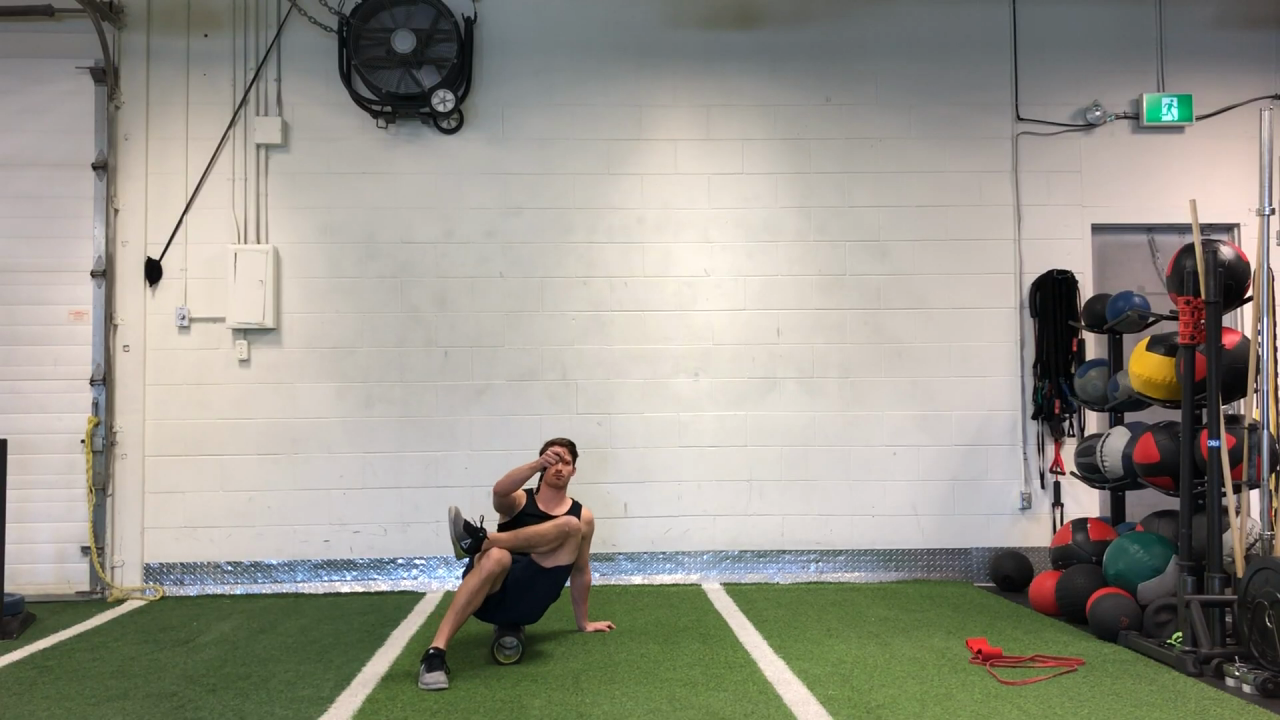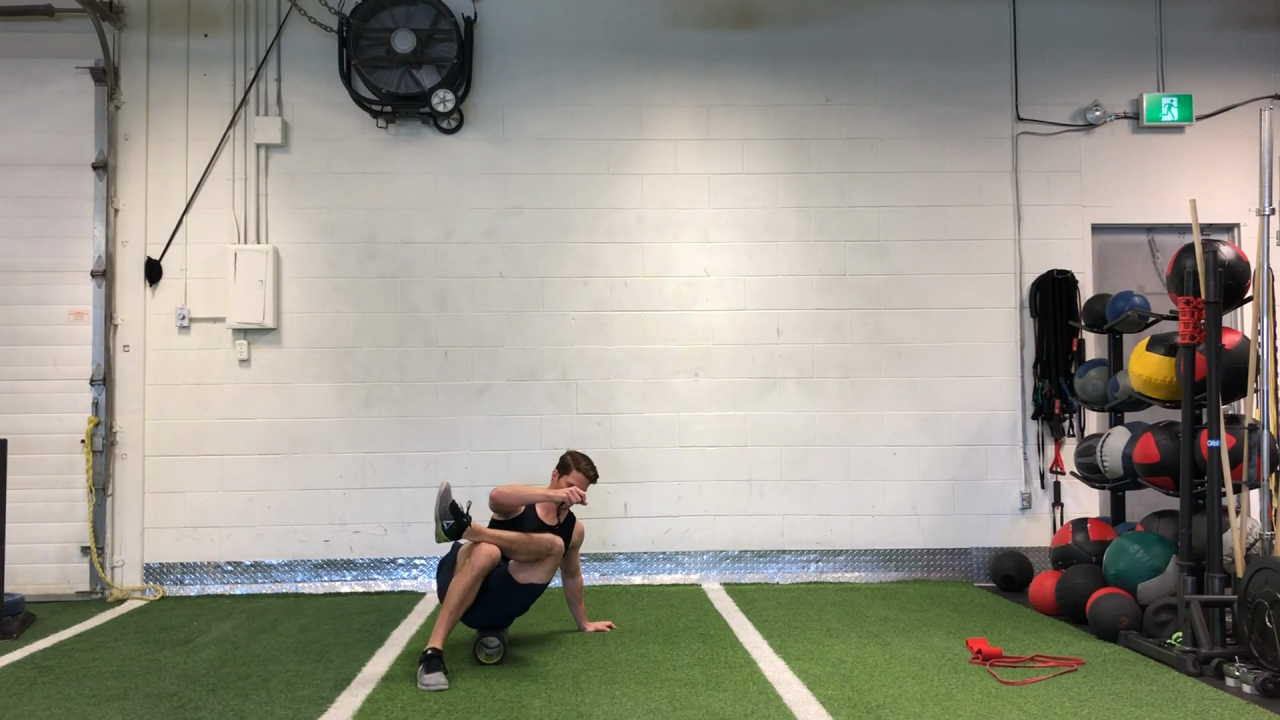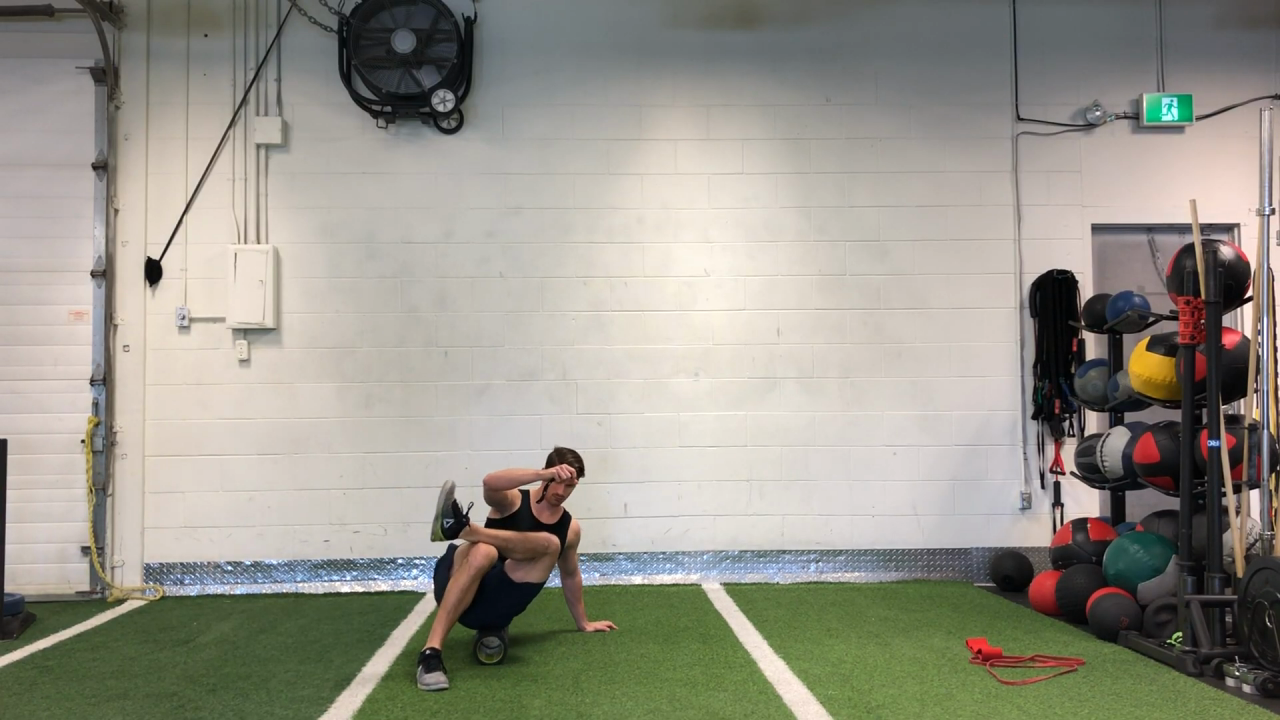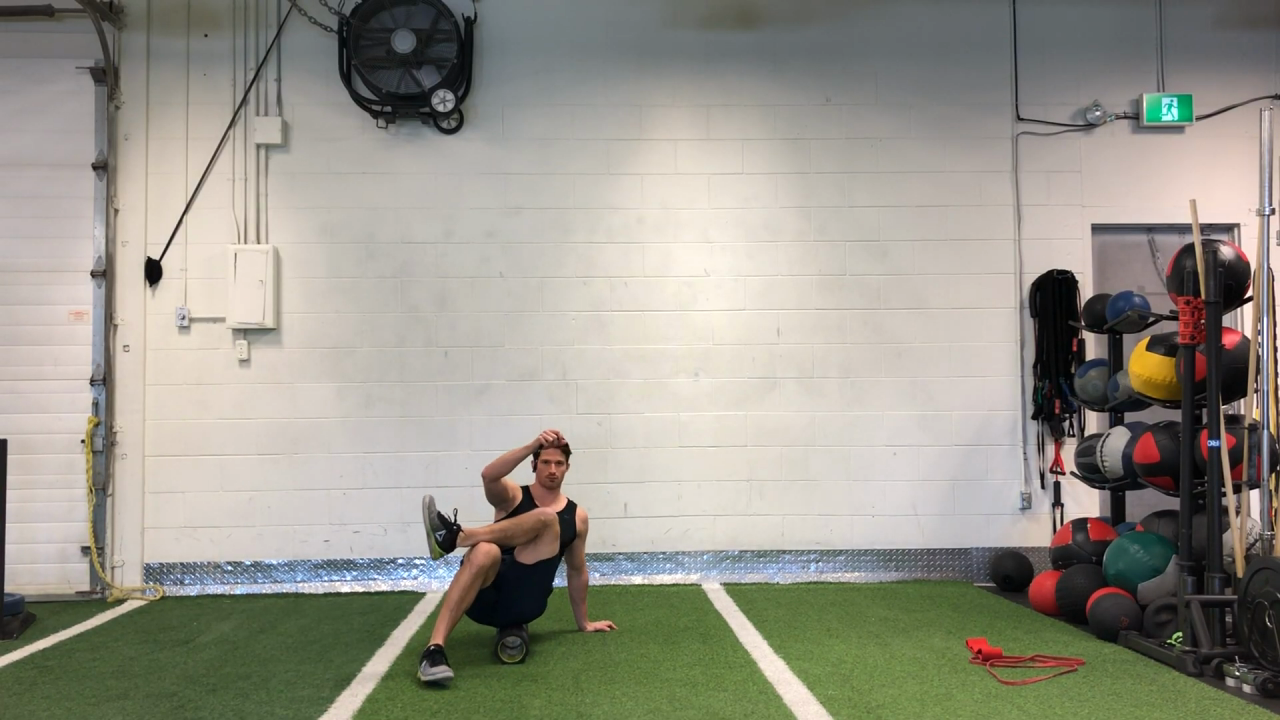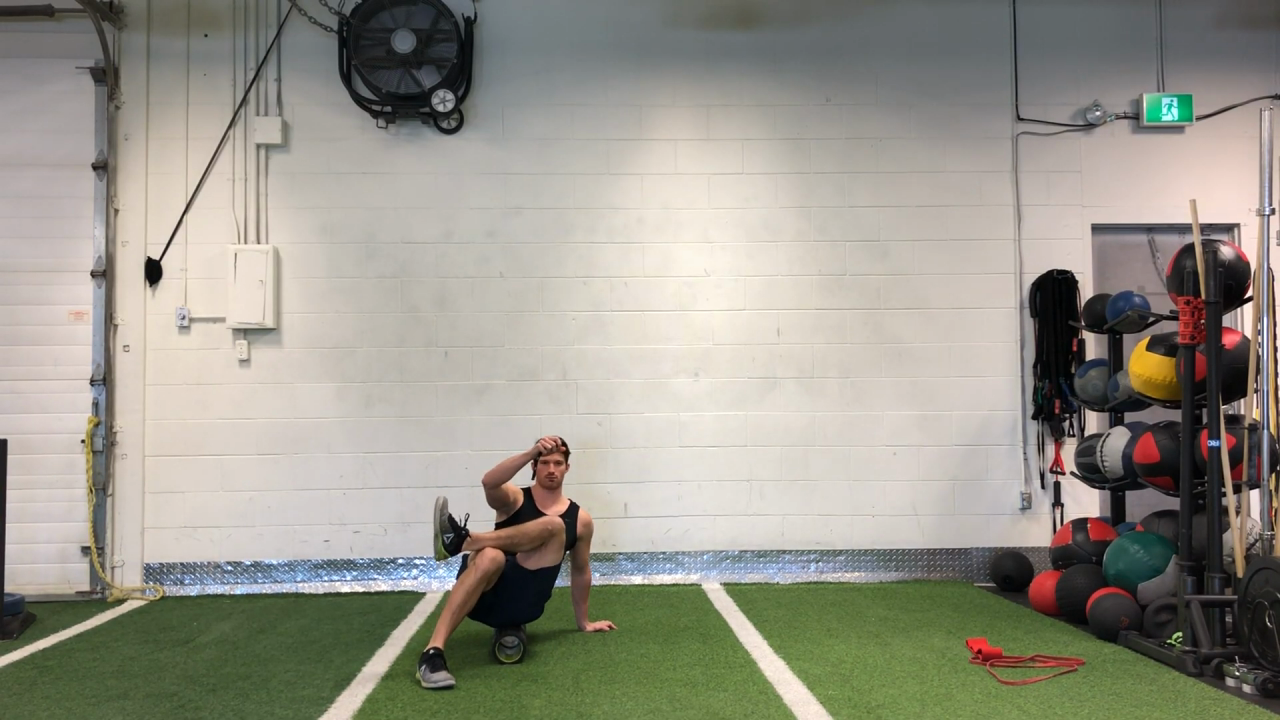
dt=1s
person 1, frame 1
left shoulder: (582, 518)
right shoulder: (518, 501)
left elbow: (581, 571)
right elbow: (499, 491)
left wrist: (583, 622)
right wrist: (538, 464)
left hip: (528, 602)
right hip: (493, 595)
left knee: (570, 525)
right knee: (496, 557)
right ankle: (435, 652)
person 1, frame 2
left shoulder: (574, 529)
right shoulder: (520, 504)
left elbow: (571, 576)
right elbow: (497, 496)
left wrist: (583, 622)
right wrist: (552, 495)
left hip: (496, 610)
right hip: (460, 579)
left knee: (554, 545)
right knee: (486, 551)
right ankle: (432, 653)
person 1, frame 3
left shoulder: (570, 529)
right shoulder: (512, 501)
left elbow: (570, 576)
right elbow: (490, 482)
left wrist: (583, 622)
right wrist: (545, 475)
left hip: (492, 611)
right hip: (455, 582)
left knee: (551, 545)
right knee: (483, 551)
right ankle: (431, 652)
person 1, frame 4
left shoulder: (577, 517)
right shoulder: (512, 496)
left elbow: (577, 571)
right elbow: (489, 476)
left wrist: (584, 622)
right wrist: (534, 444)
left hip: (524, 604)
right hip: (485, 593)
left knee: (547, 518)
right knee: (485, 552)
right ankle: (434, 650)
person 1, frame 5
left shoulder: (580, 520)
right shoulder: (514, 499)
left elbow: (580, 571)
right elbow: (489, 482)
left wrist: (583, 622)
right wrist: (532, 451)
left hip: (522, 606)
right hip: (486, 594)
left knee: (553, 526)
right knee: (490, 557)
right ankle: (433, 652)
